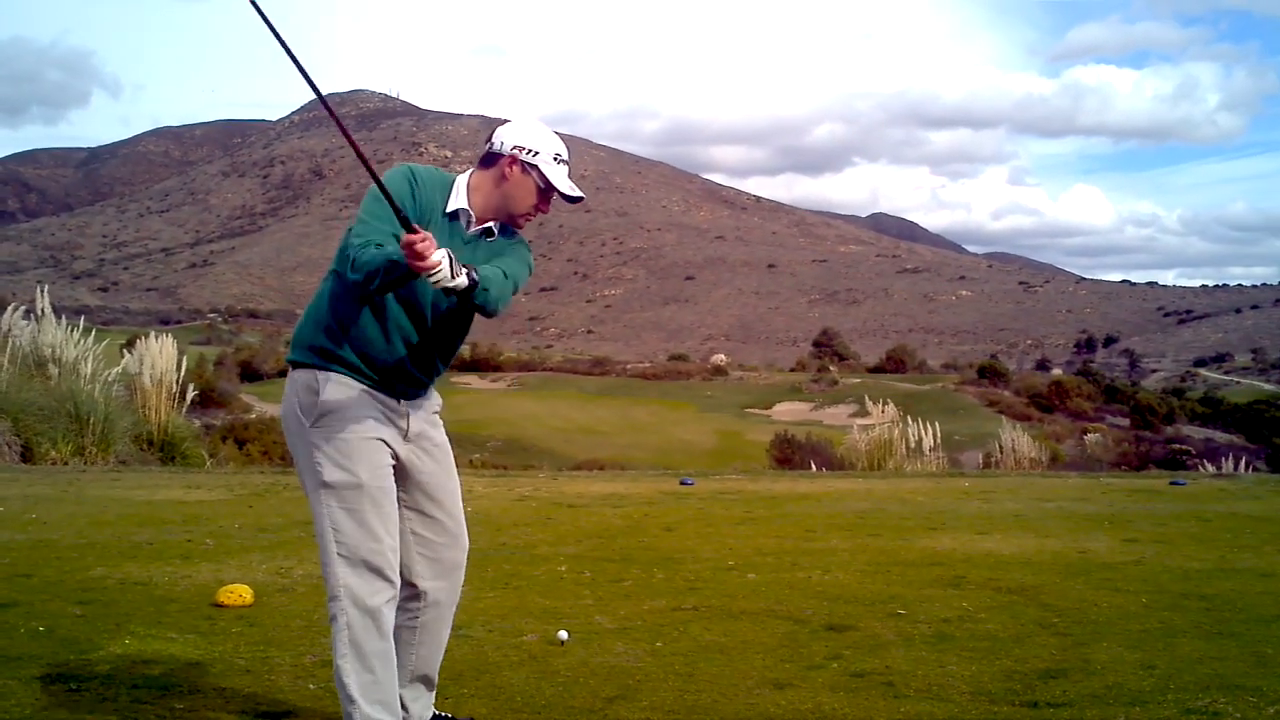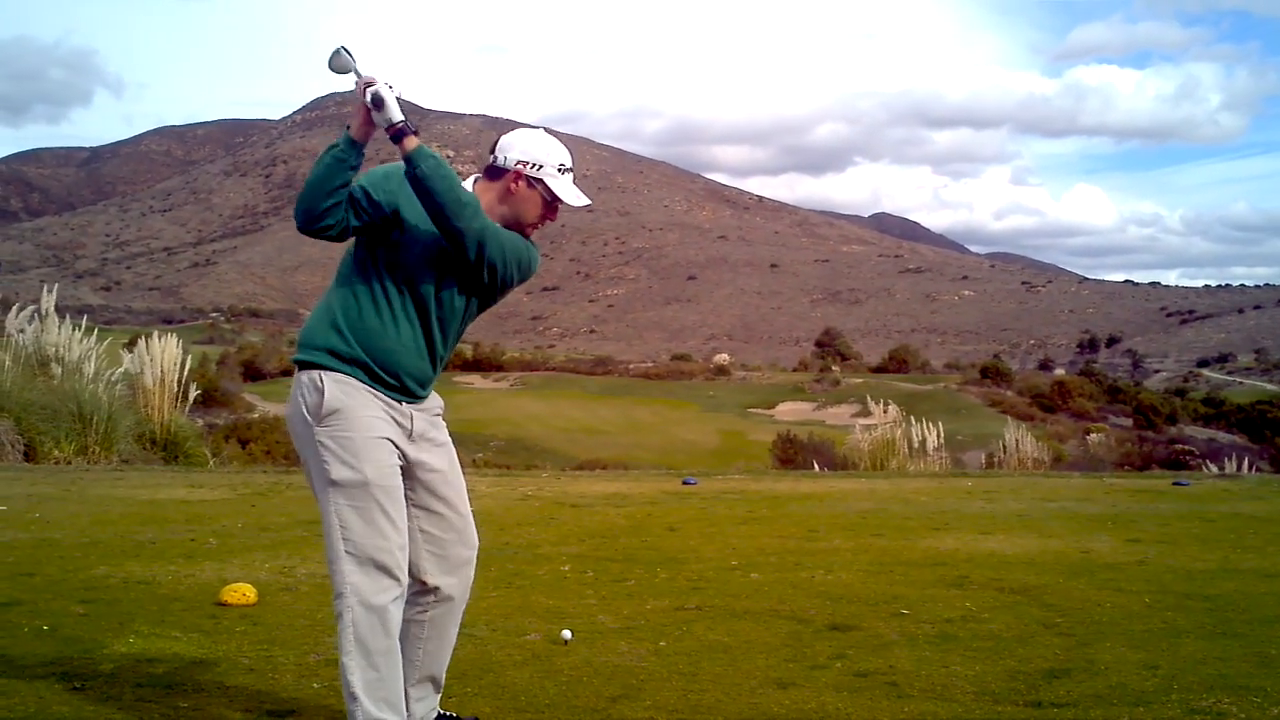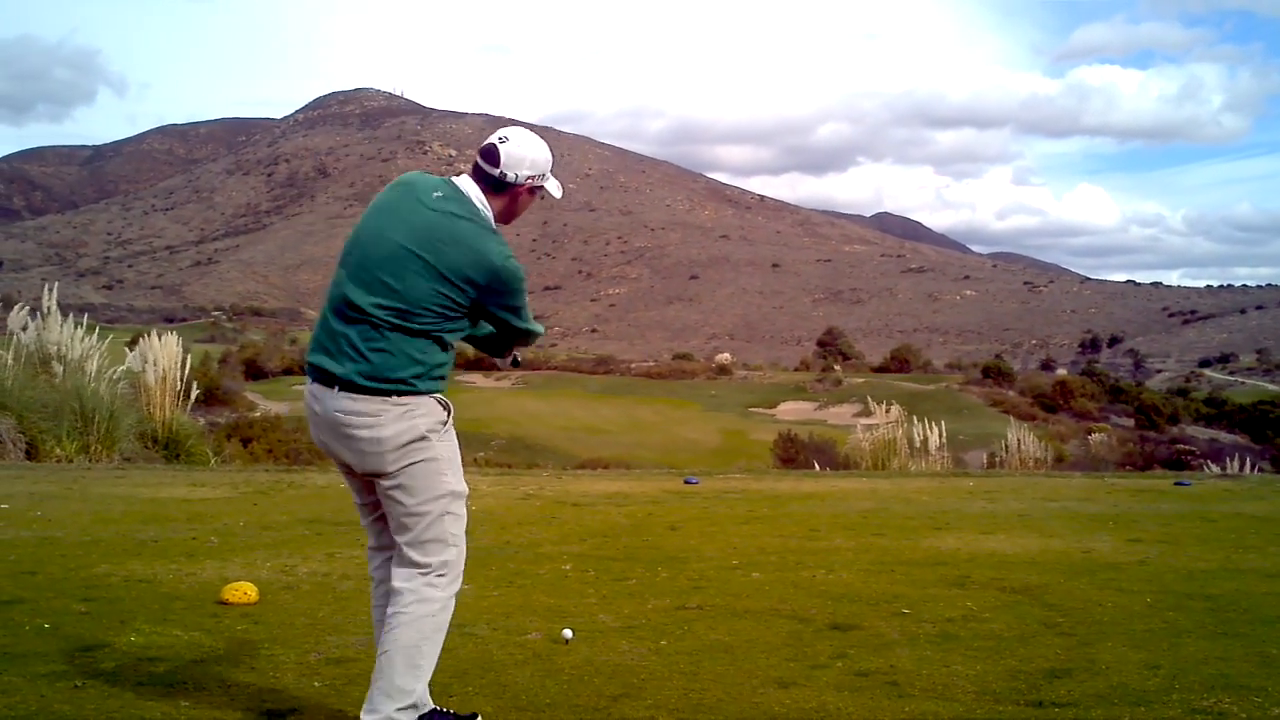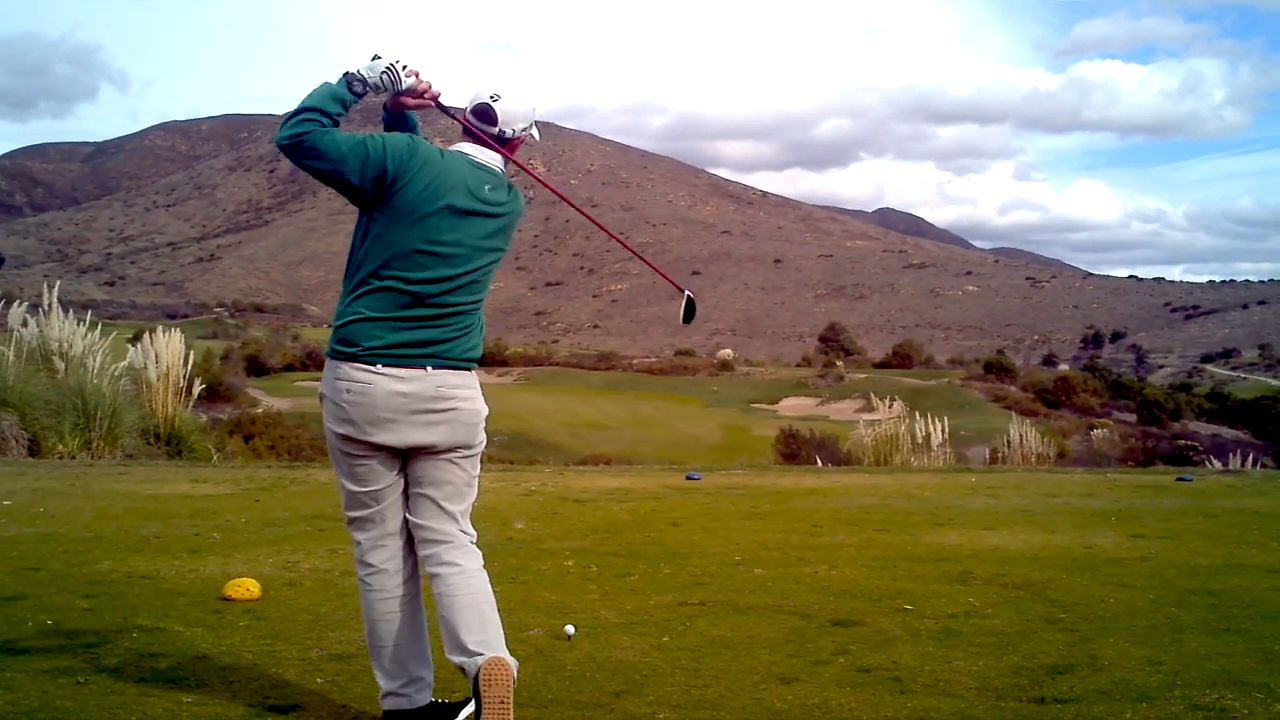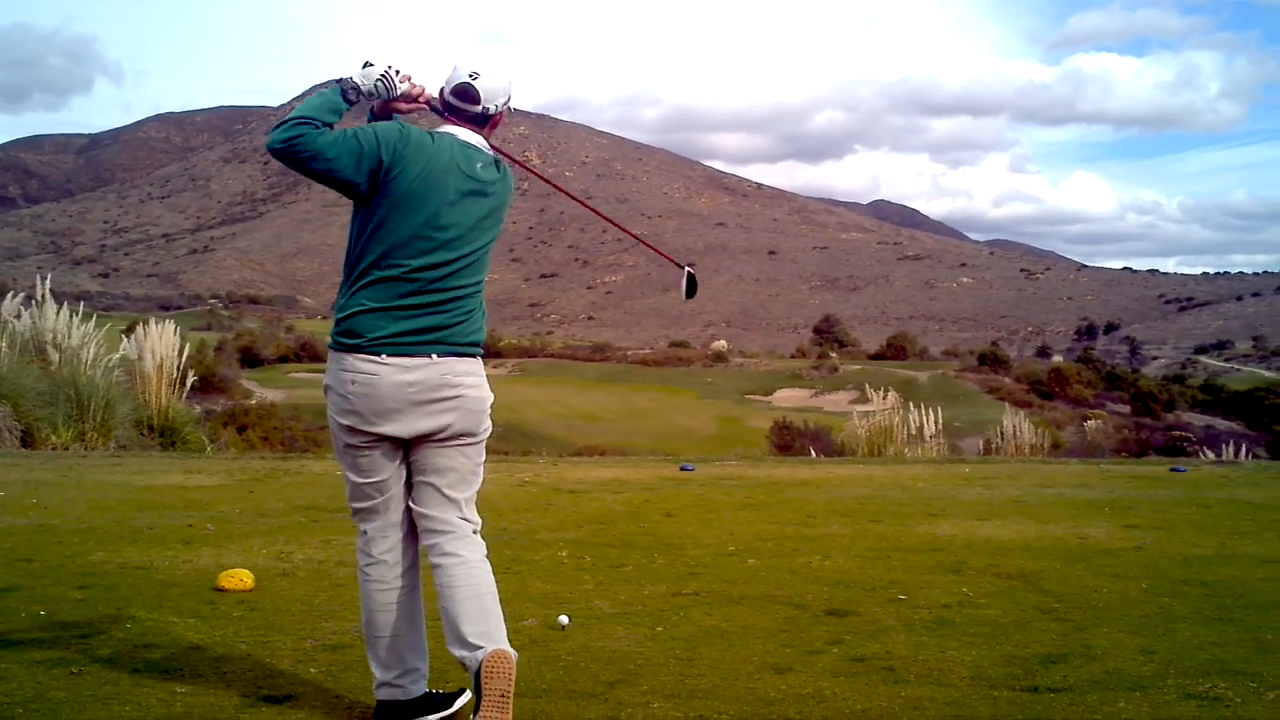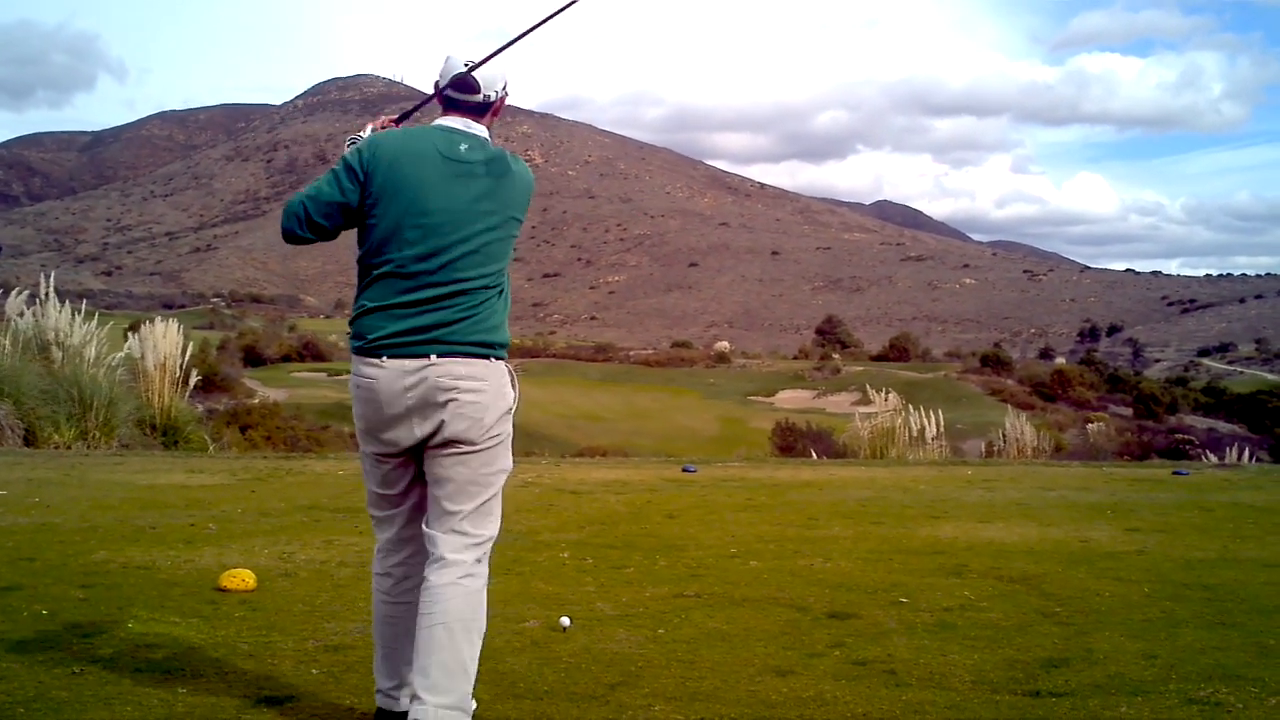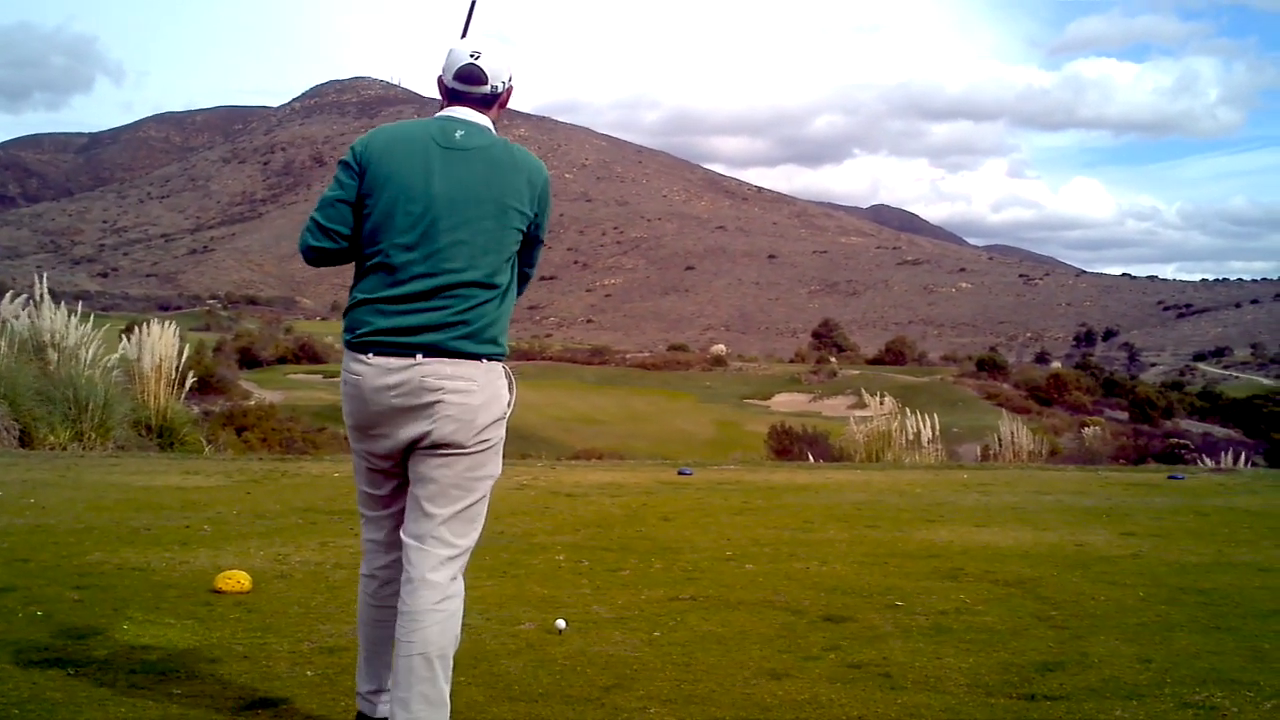
dt=0.4s
person 1, frame 1
left shoulder: (511, 249)
right shoulder: (412, 189)
left elbow: (491, 293)
right elbow: (359, 261)
left wrist: (451, 270)
right wrist: (402, 257)
left hip: (414, 405)
right hip: (336, 392)
left knee: (442, 559)
right knee: (367, 575)
person 1, frame 2
left shoulder: (516, 256)
right shoulder: (396, 185)
left elbow: (465, 235)
right elbow: (314, 217)
left wrist: (404, 130)
right wrist: (360, 133)
left hip: (415, 405)
right hip: (341, 394)
left knee: (449, 558)
right knee: (376, 571)
person 1, frame 3
left shoulder: (408, 189)
right shoulder: (493, 256)
right elbow: (510, 335)
left wrist: (483, 331)
right wrist: (508, 341)
left hip: (327, 399)
right hip: (397, 415)
left knee: (393, 556)
right knee: (430, 568)
person 1, frame 4
left shoulder: (408, 163)
right shoulder: (509, 203)
left elbow: (297, 136)
left wrist: (366, 81)
right wrist: (398, 111)
left hip: (360, 385)
right hip: (449, 392)
left knee: (380, 549)
right knee: (449, 541)
right ankle: (488, 662)
person 1, frame 5
left shoulder: (399, 146)
right shoulder: (499, 181)
left elbow: (286, 142)
left wrist: (358, 86)
right wrist: (394, 116)
left hip: (365, 373)
right hip: (452, 378)
left knee: (382, 538)
right knee: (453, 531)
right ankle: (487, 655)
person 1, frame 6
left shoulder: (381, 153)
right shoulder: (517, 178)
left elbow: (297, 227)
left hip: (380, 375)
right hip: (471, 379)
left knee: (397, 547)
right knee: (460, 553)
person 1, frame 7
left shoulder: (376, 147)
right shoulder: (528, 173)
left elbow: (317, 246)
left hip: (372, 372)
right hip: (466, 381)
left knee: (384, 547)
right knee: (435, 562)
